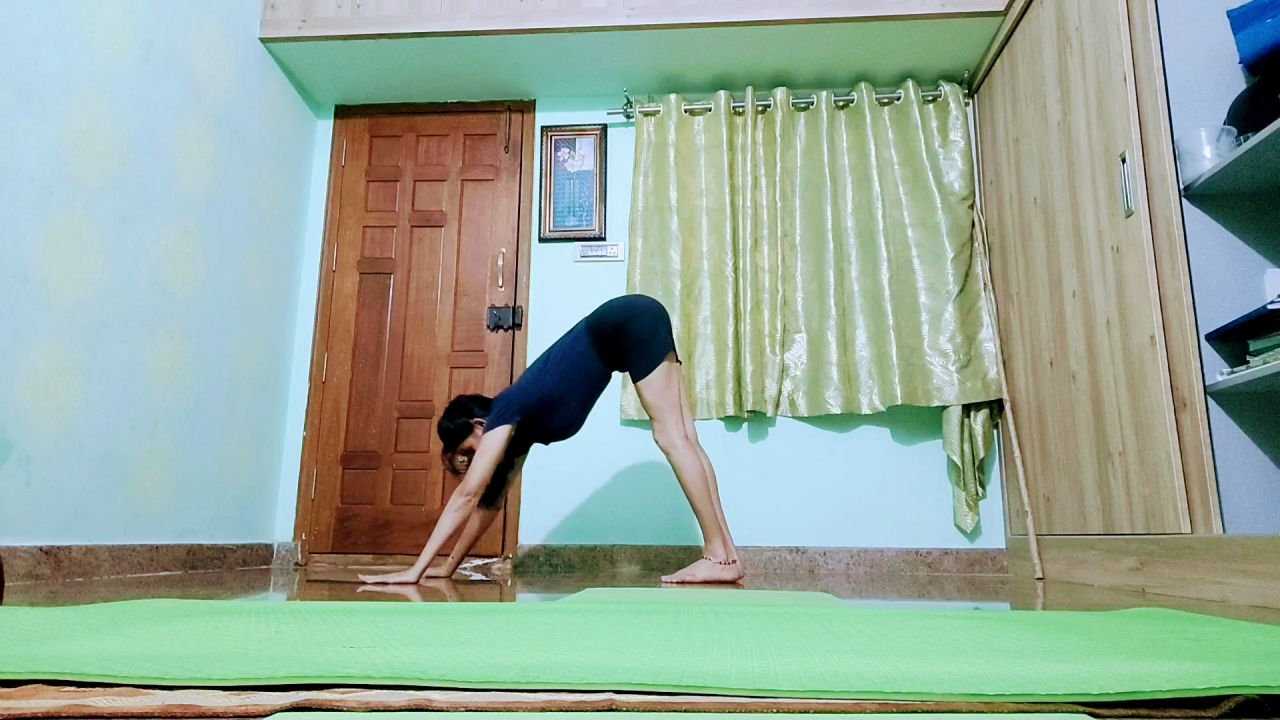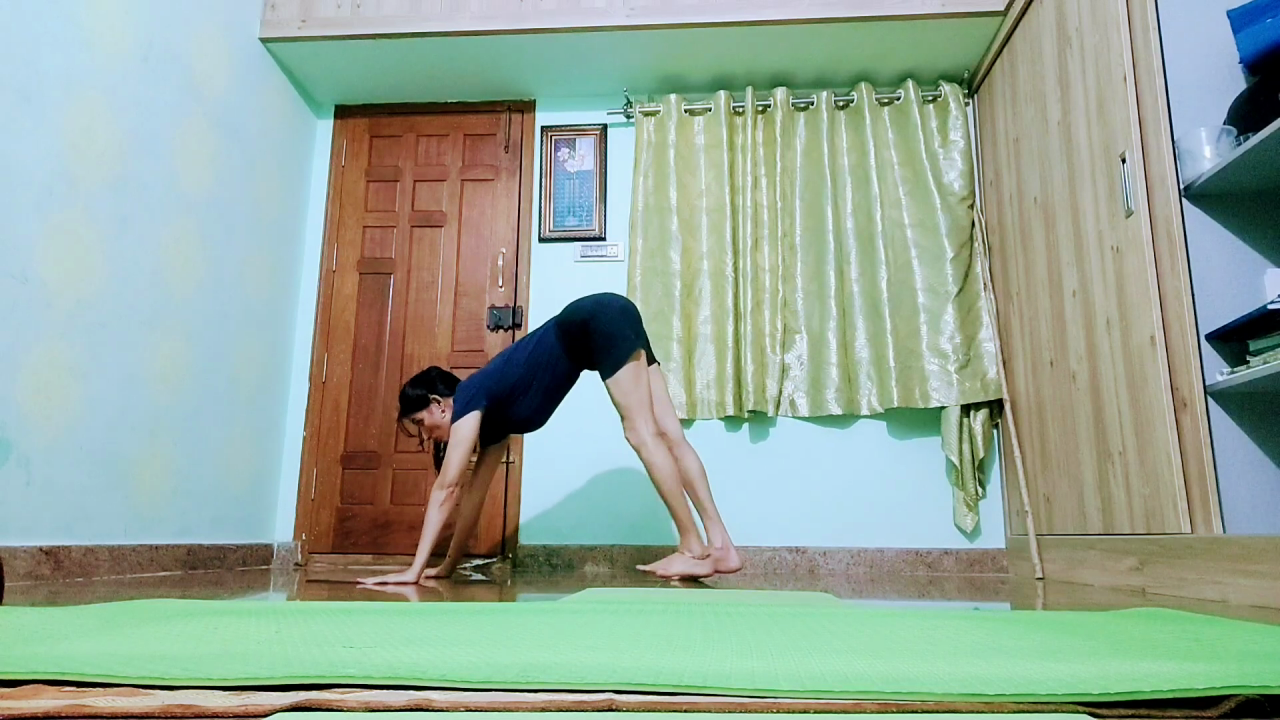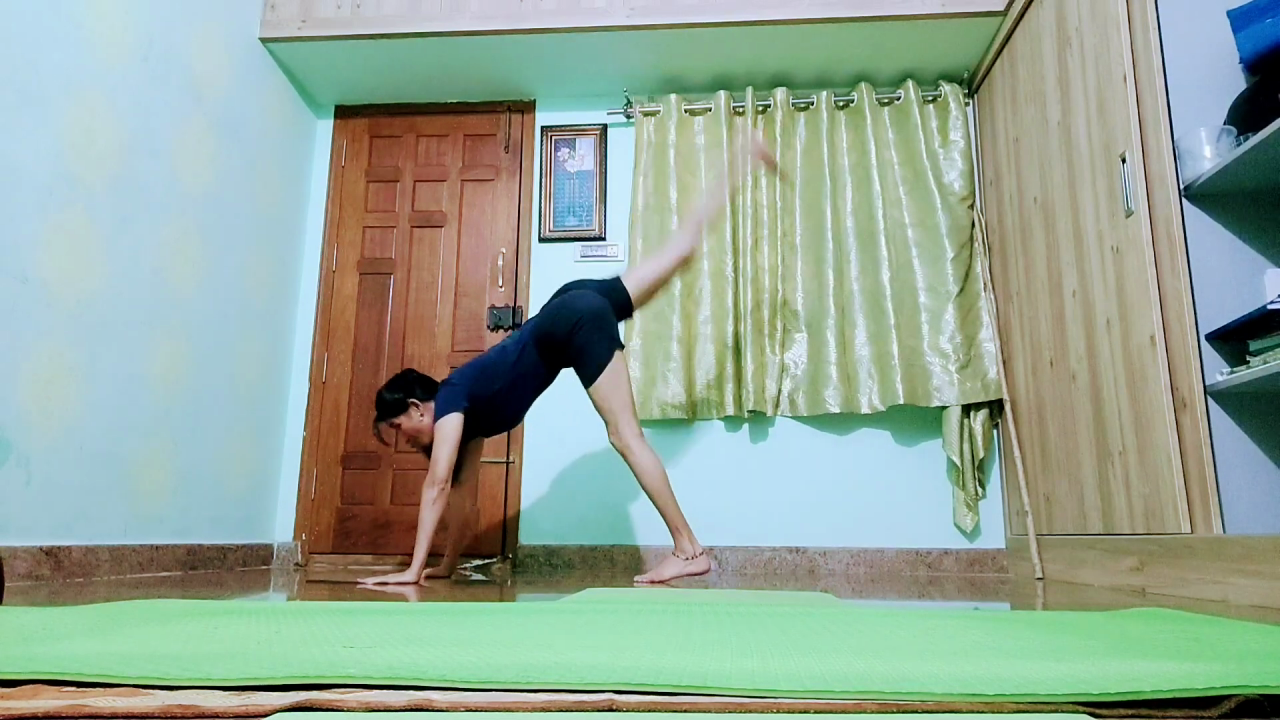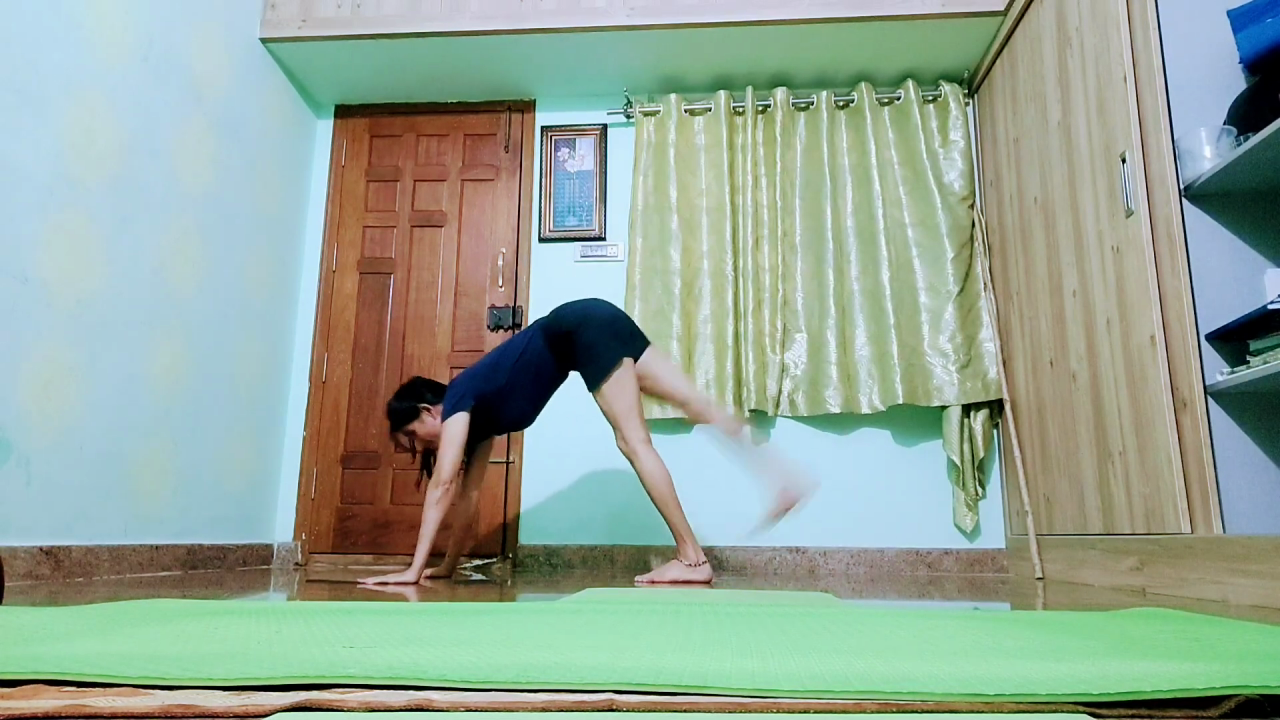
dt=1s
person 1, frame 1
left shoulder: (504, 416)
right shoulder: (518, 427)
left elbow: (467, 496)
right elbow: (488, 504)
left wrist: (416, 570)
right wrist: (449, 566)
left hip: (630, 325)
right hip: (626, 329)
left knee: (672, 437)
right knee: (684, 438)
left ankle: (720, 558)
right ankle: (726, 554)
person 1, frame 2
left shoulder: (468, 400)
right shoulder: (493, 416)
left elbow: (448, 487)
right elbow: (474, 489)
left wrist: (416, 568)
right wrist: (448, 565)
left hip: (600, 320)
right hip: (602, 327)
left knee: (643, 435)
right knee: (668, 434)
left ankle: (693, 548)
right ankle: (720, 547)
person 1, frame 3
left shoulder: (450, 403)
right shoulder: (467, 419)
left elbow: (436, 488)
right elbow: (463, 489)
left wrist: (415, 570)
right wrist: (446, 565)
left hip: (572, 323)
right hip: (577, 309)
left knee: (626, 438)
right knee: (682, 247)
left ankle: (688, 552)
right ankle: (744, 163)
person 1, frame 4
left shoulder: (455, 402)
right shoulder: (480, 413)
left elbow: (442, 488)
right elbow: (469, 490)
left wrist: (415, 570)
right wrist: (447, 565)
left hip: (583, 328)
right hip: (590, 327)
left knee: (634, 442)
right knee: (694, 403)
left ankle: (691, 558)
right ankle: (780, 477)
